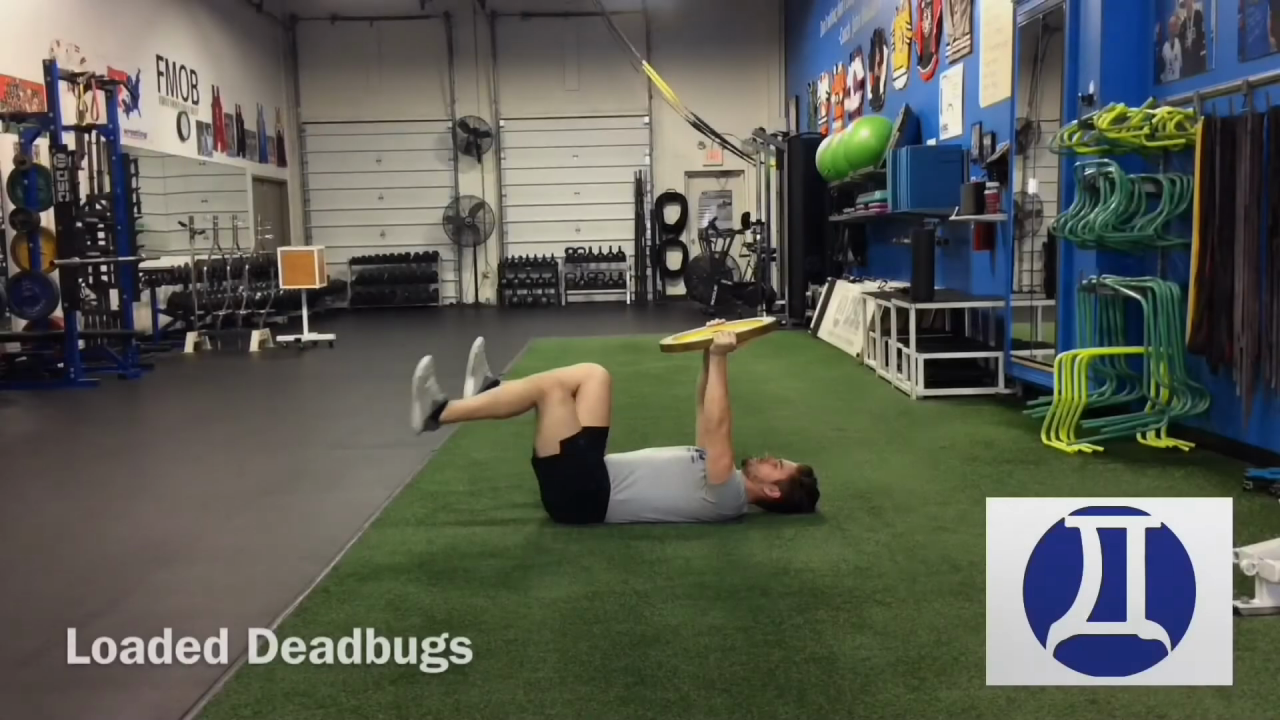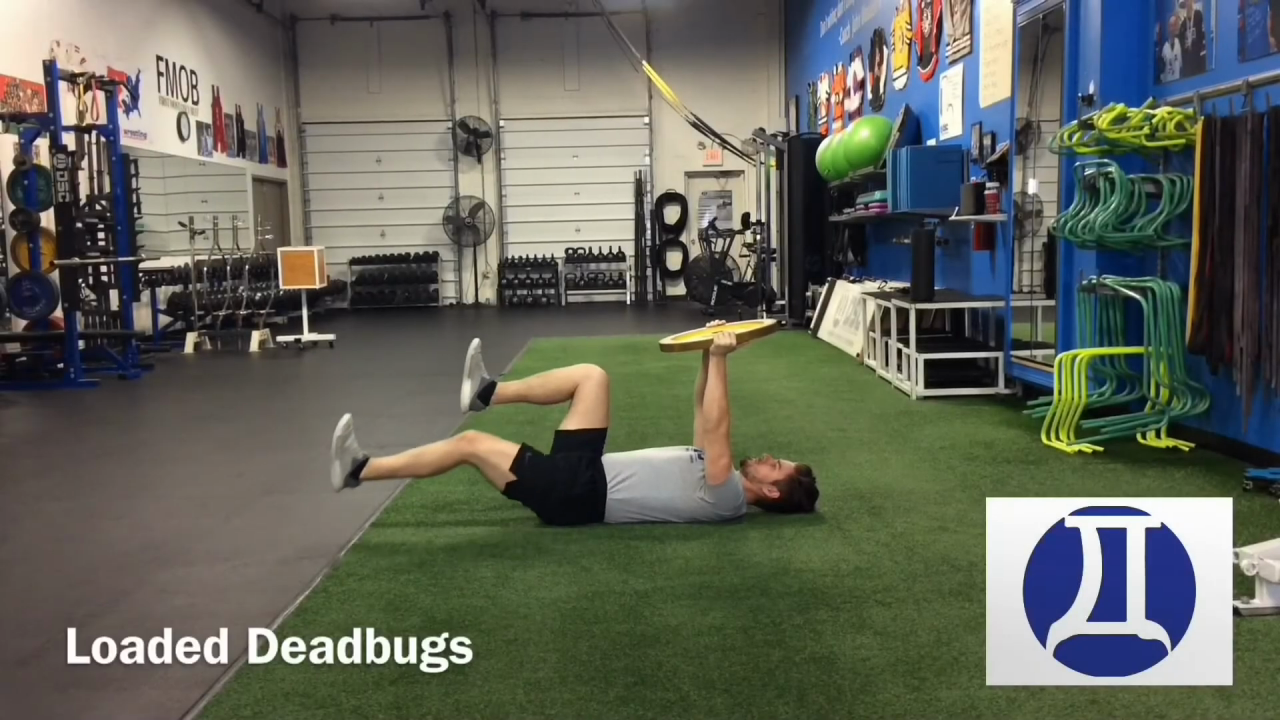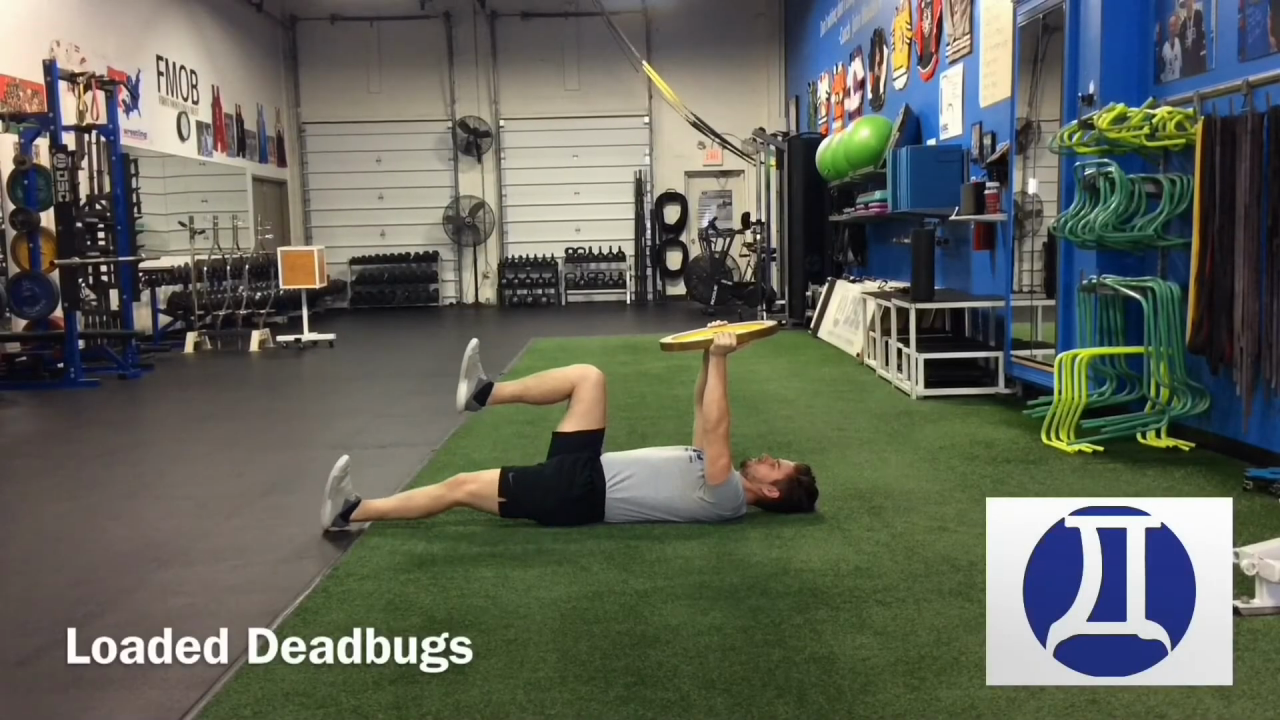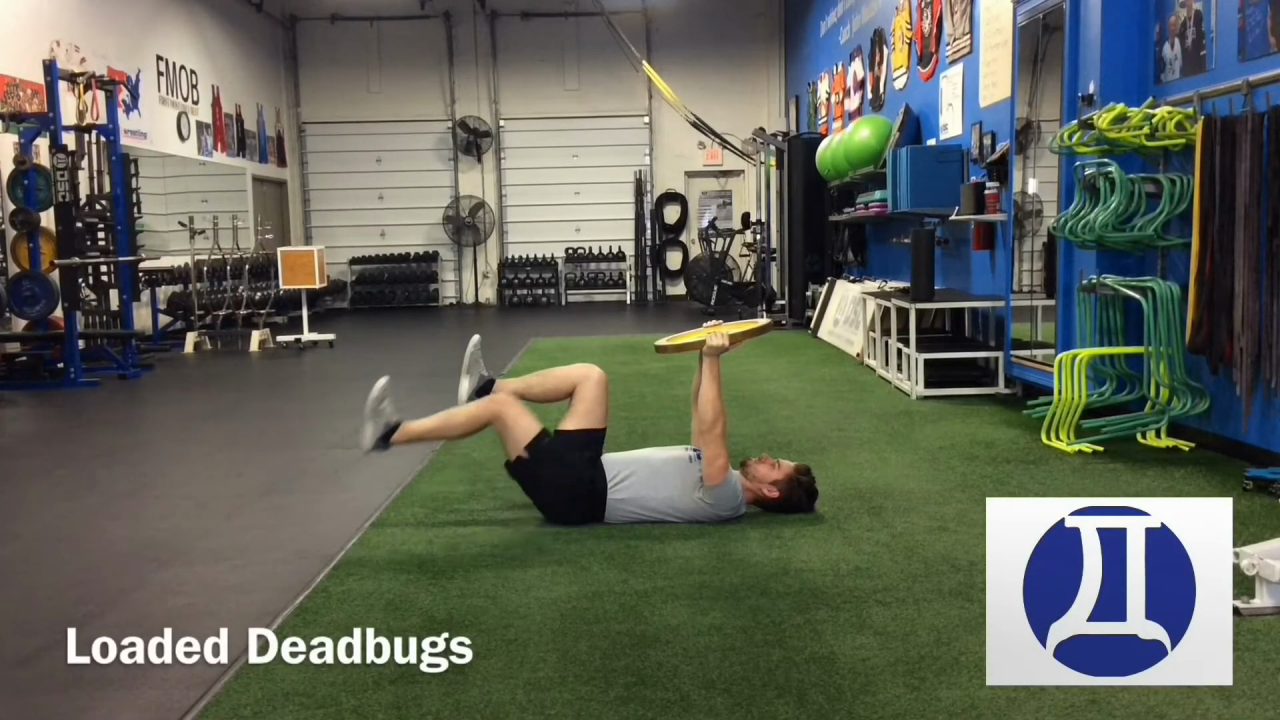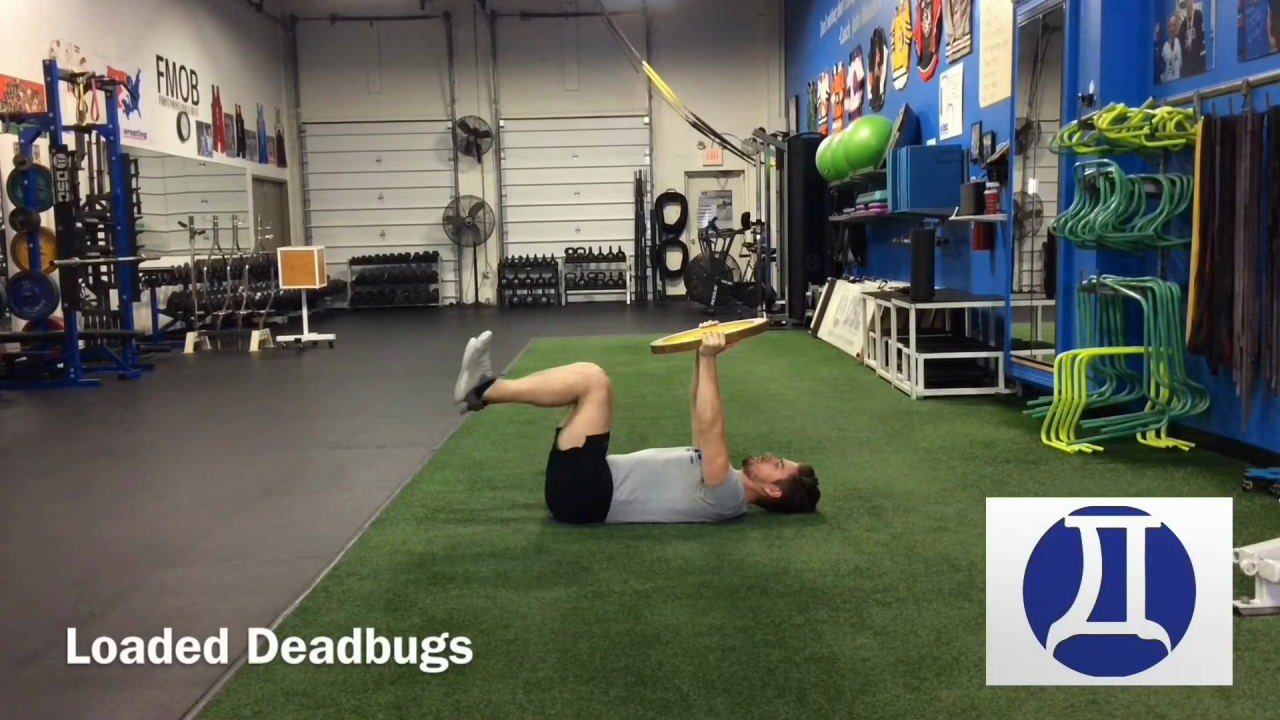
dt=0.7s
person 1, frame 1
left shoulder: (727, 496)
right shoulder: (726, 478)
left elbow: (717, 429)
right elbow: (705, 413)
left wrist: (719, 359)
right wrist: (709, 357)
left hip: (583, 494)
right hip: (594, 475)
left knee: (551, 387)
right knee: (593, 374)
left ankle: (438, 412)
right ankle: (492, 391)
person 1, frame 2
left shoulder: (726, 496)
right shoulder: (724, 478)
left elbow: (716, 430)
right elbow: (703, 413)
left wrist: (718, 359)
right wrist: (707, 358)
left hip: (579, 494)
right hip: (586, 470)
left knee: (471, 444)
right knee: (591, 376)
left ankle: (361, 470)
right ankle: (489, 392)
person 1, frame 3
left shoulder: (726, 498)
right shoulder: (724, 479)
left elbow: (716, 430)
right elbow: (703, 413)
left wrist: (719, 360)
right wrist: (709, 359)
left hip: (580, 495)
right hip: (585, 471)
left knee: (463, 487)
right knee: (588, 376)
left ankle: (352, 511)
right ankle: (485, 393)
person 1, frame 4
left shoulder: (725, 498)
right shoulder: (725, 481)
left elbow: (710, 431)
right elbow: (705, 423)
left wrist: (712, 361)
right wrist: (705, 359)
left hip: (581, 495)
right hip: (589, 471)
left knee: (502, 407)
right knee: (590, 375)
left ankle: (394, 433)
right ankle: (486, 387)
person 1, frame 5
left shoulder: (726, 497)
right shoulder: (727, 480)
left elbow: (710, 431)
right elbow: (705, 428)
left wrist: (709, 360)
right wrist: (704, 358)
left hip: (582, 495)
right hip: (593, 482)
left knee: (594, 384)
right knee: (590, 375)
left ankle: (485, 388)
right ankle: (489, 390)
